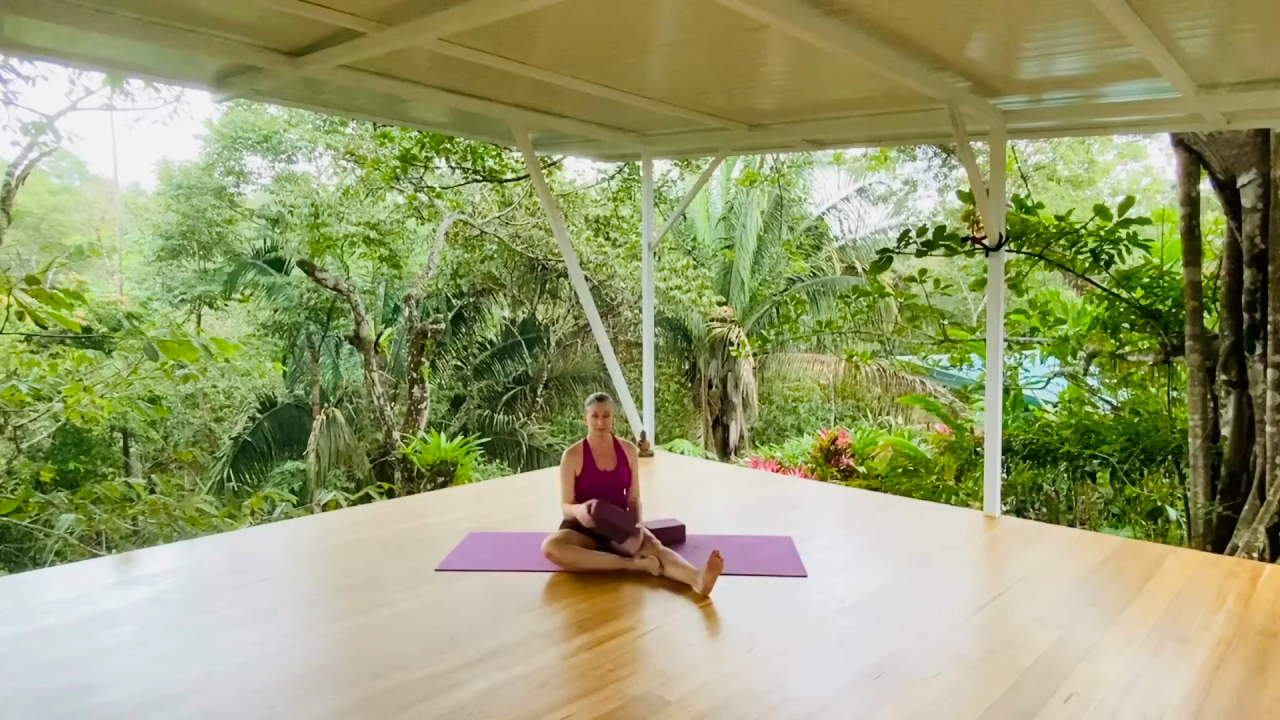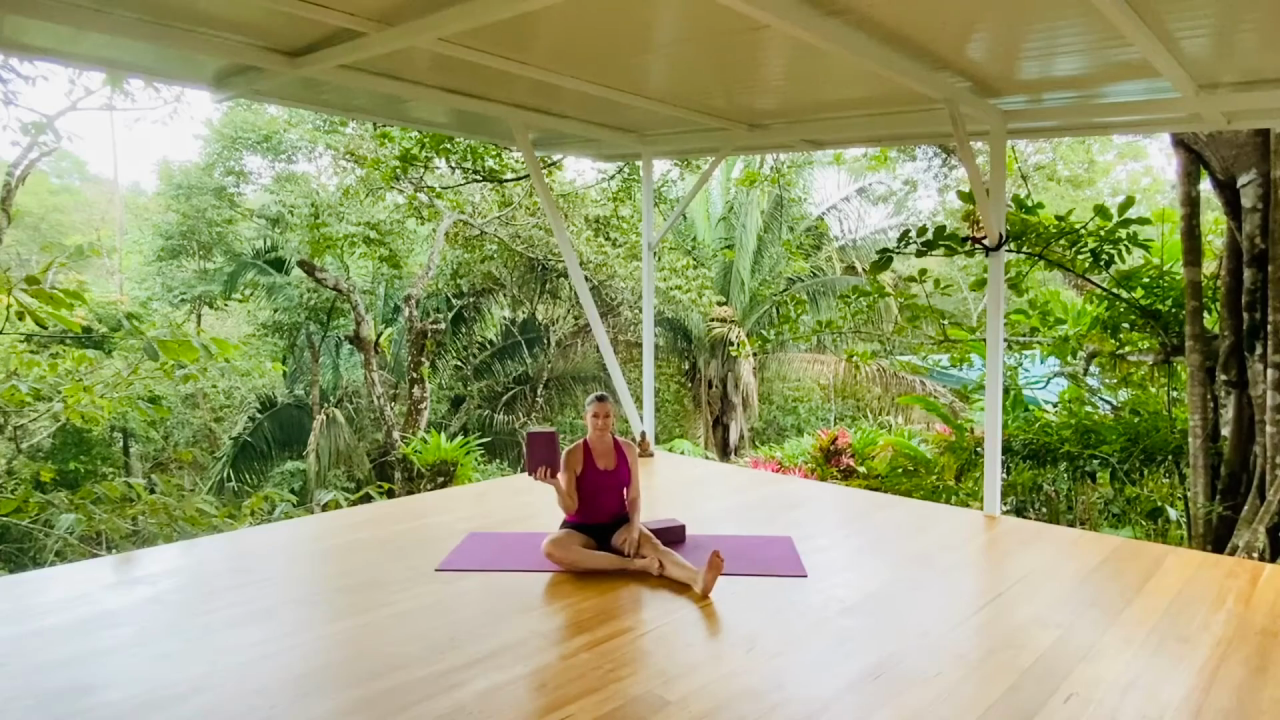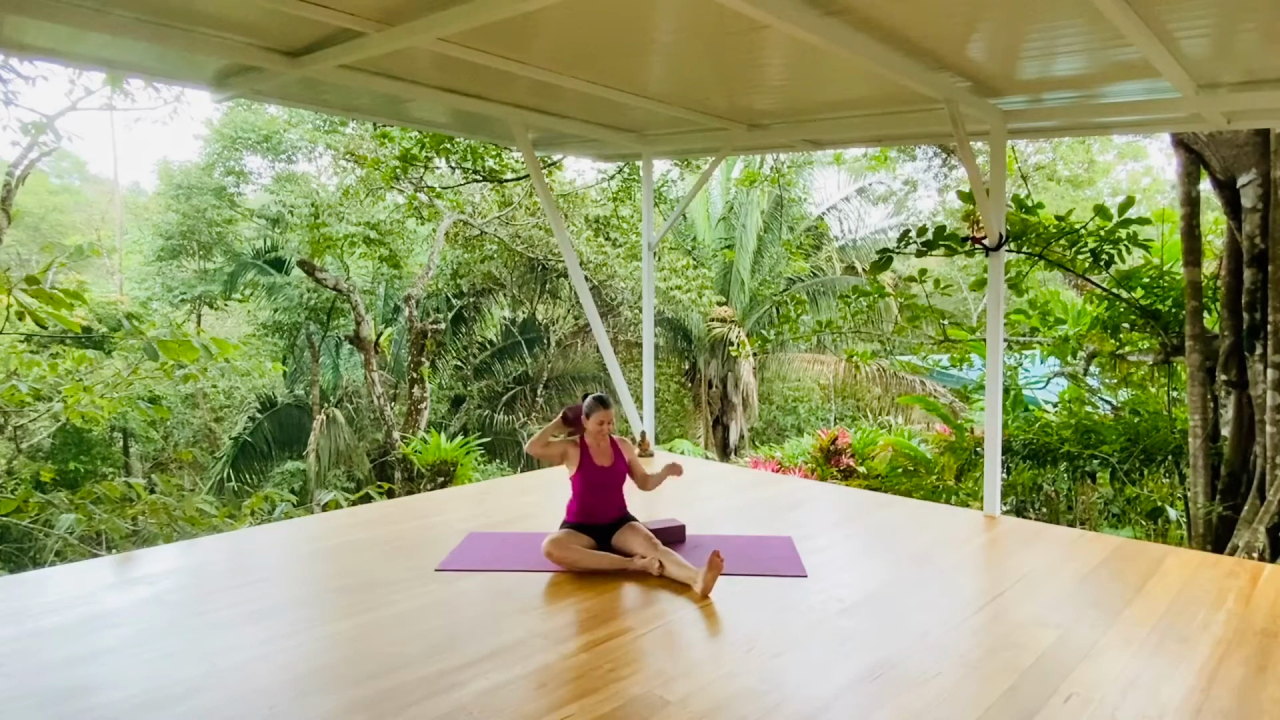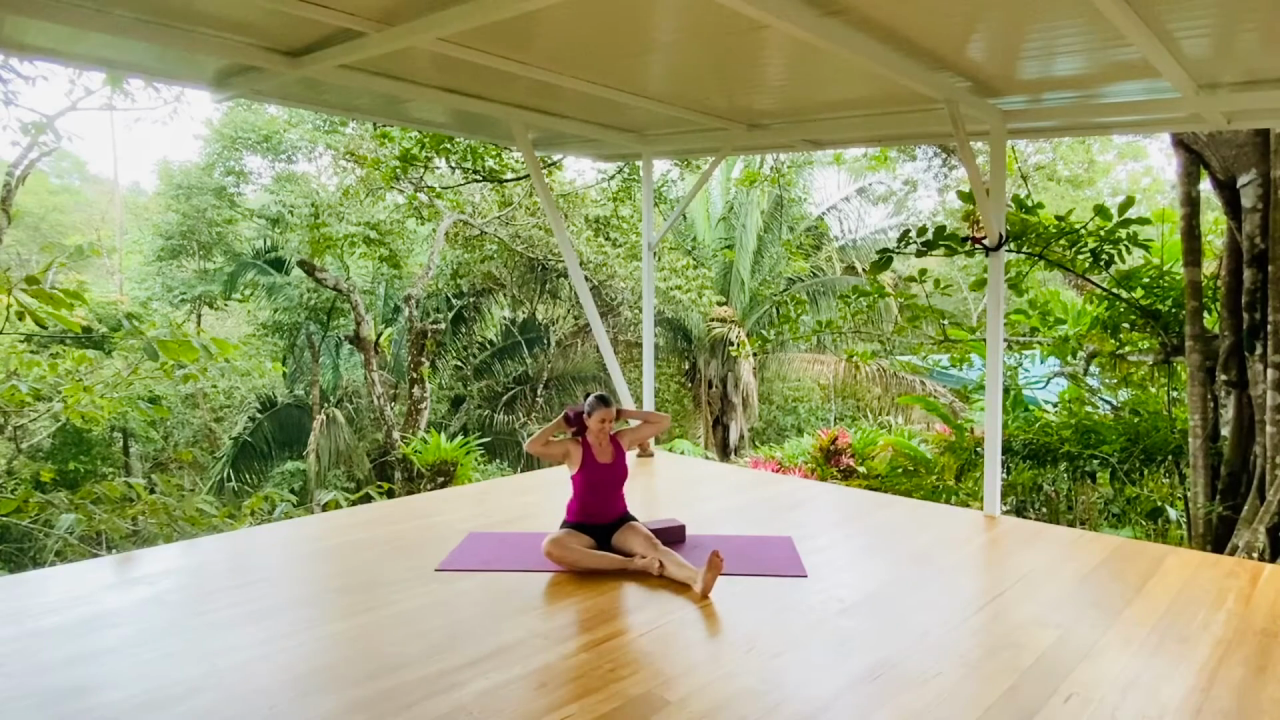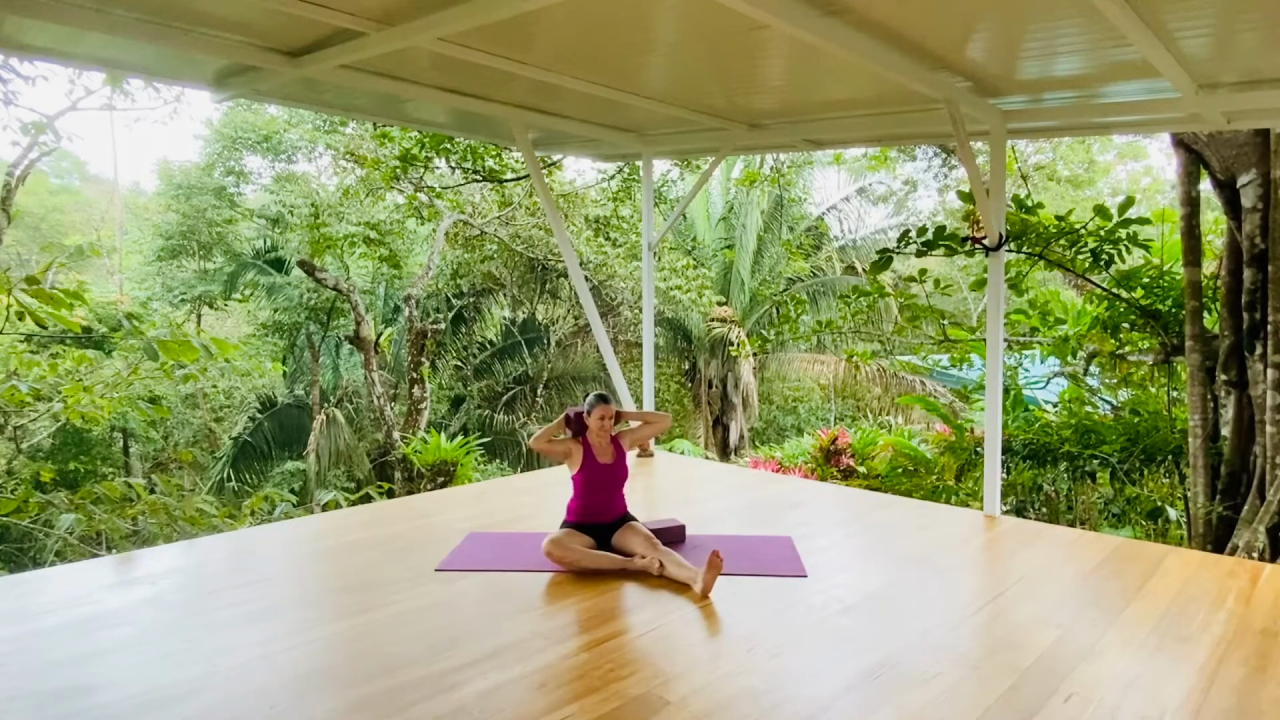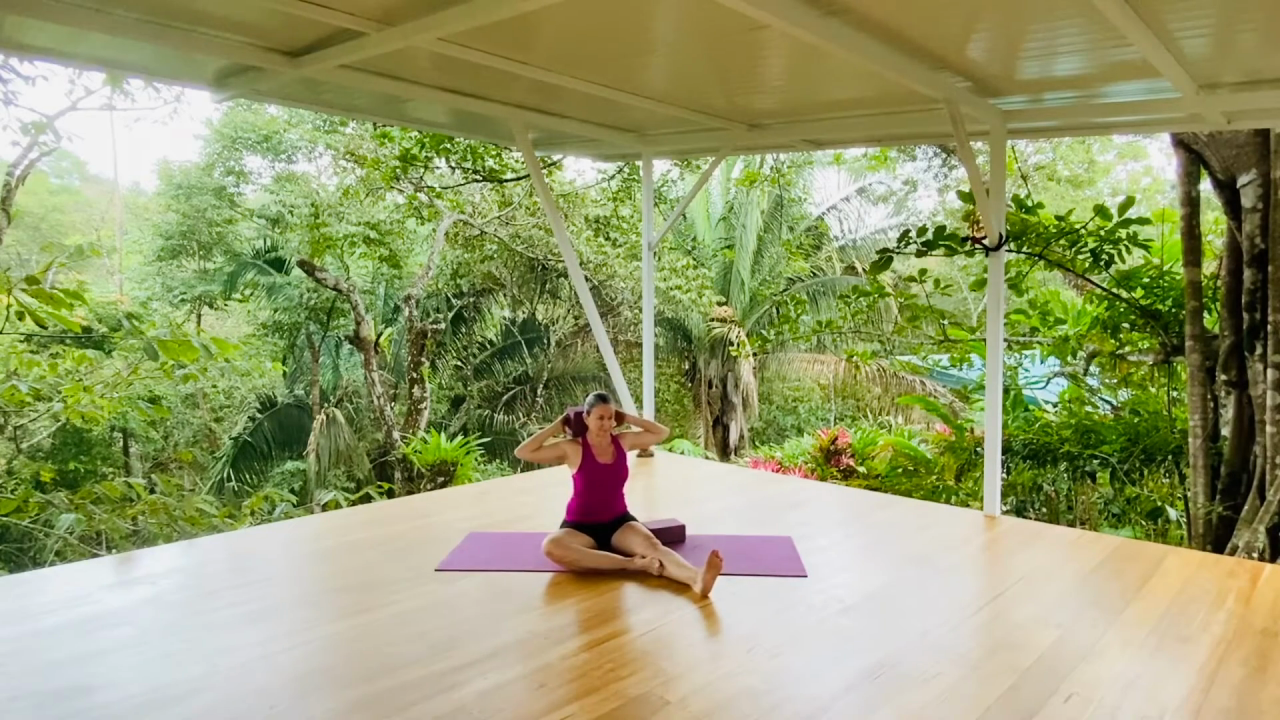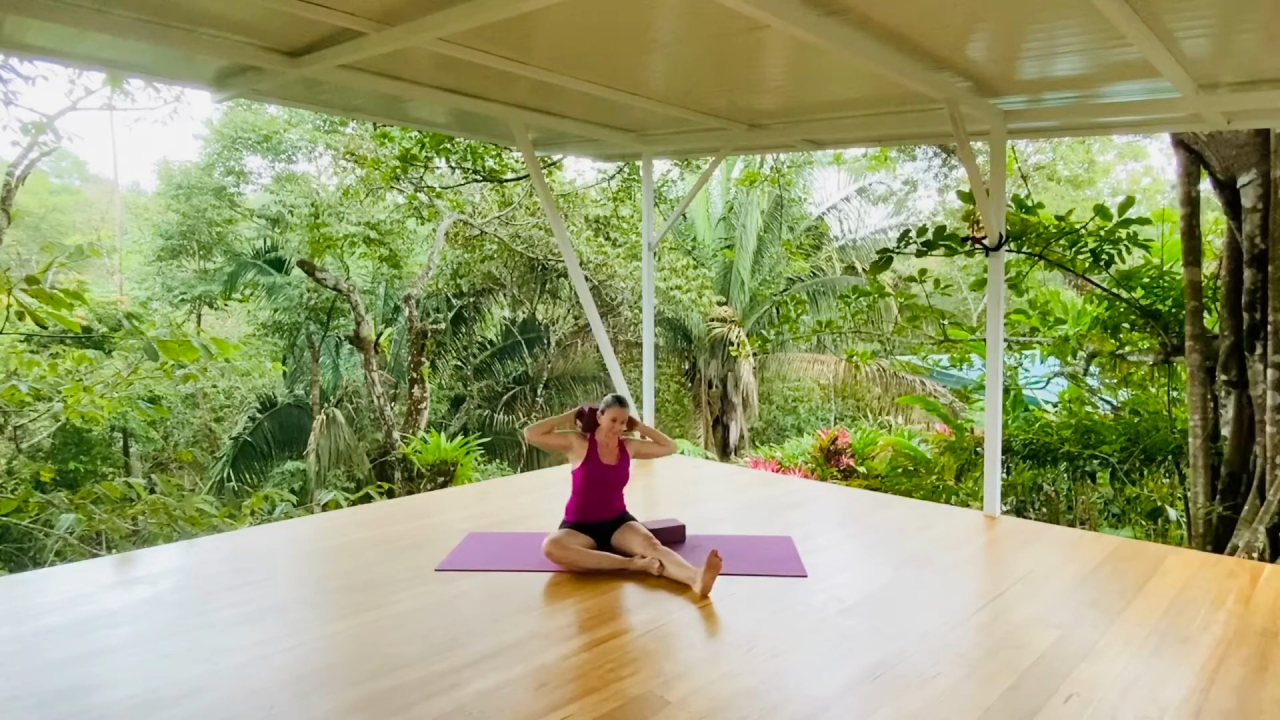
dt=0.7s
person 1, frame 1
left shoulder: (628, 450)
right shoulder: (573, 455)
left elbow: (633, 497)
right elbow: (565, 507)
right wrist: (578, 510)
right hip: (582, 529)
left knee: (651, 545)
right knee: (551, 547)
left ankle: (696, 580)
right ankle: (633, 564)
person 1, frame 2
left shoulder: (627, 449)
right shoulder: (573, 455)
left elbow: (634, 497)
right elbow: (570, 508)
left wrist: (634, 528)
right wrist: (557, 486)
left hip: (618, 523)
right hip: (581, 528)
left knee: (652, 545)
right knee: (551, 547)
left ankle: (697, 579)
right ankle: (633, 564)
person 1, frame 3
left shoulder: (622, 445)
right shoulder: (571, 448)
left elbow: (644, 483)
right elbow: (532, 448)
left wrist: (664, 473)
right wrist: (558, 424)
left hip: (618, 523)
right hip: (581, 527)
left knee: (652, 545)
right knee: (551, 548)
left ankle: (696, 578)
right ankle: (632, 563)
person 1, frame 4
left shoulder: (622, 440)
right shoulder: (573, 448)
left elbow: (663, 421)
right elbow: (532, 446)
left wrist: (624, 414)
right wrist: (559, 423)
left hip: (619, 522)
right hip: (581, 527)
left knee: (652, 544)
right knee: (551, 547)
left ankle: (696, 578)
right ankle: (632, 563)
person 1, frame 5
left shoulder: (623, 440)
right shoulder: (573, 447)
left elbow: (665, 420)
right elbow: (535, 443)
left wrist: (624, 416)
right wrist: (562, 422)
left hip: (619, 522)
right hip: (581, 527)
left knee: (652, 544)
right knee: (551, 546)
left ankle: (696, 578)
right ankle: (631, 564)
person 1, frame 6
left shoulder: (623, 441)
right shoulder: (572, 448)
left elbow: (662, 433)
right elbow: (522, 453)
left wrist: (627, 418)
right wrist: (557, 426)
left hip: (618, 522)
right hip: (581, 526)
left knee: (651, 544)
right knee: (551, 546)
left ankle: (696, 578)
right ankle: (631, 563)
person 1, frame 7
left shoulder: (628, 447)
right shoulder: (578, 443)
left elbow: (670, 447)
right elbow: (531, 435)
left wrist: (639, 427)
right wrist: (571, 416)
left hip: (617, 521)
right hip: (580, 526)
left knee: (650, 544)
right knee: (551, 547)
left ankle: (695, 578)
right ankle: (632, 564)
